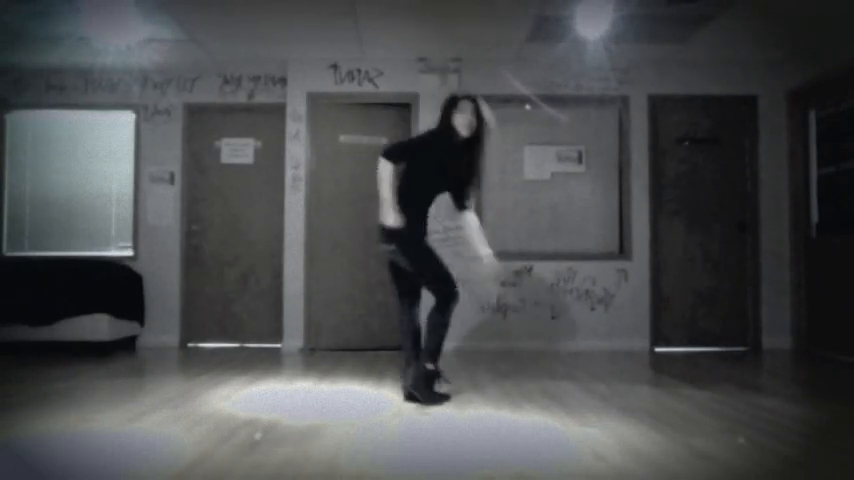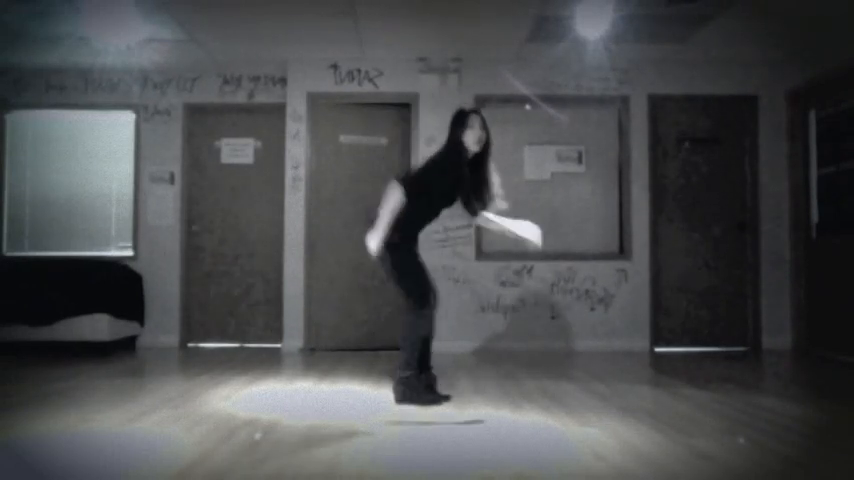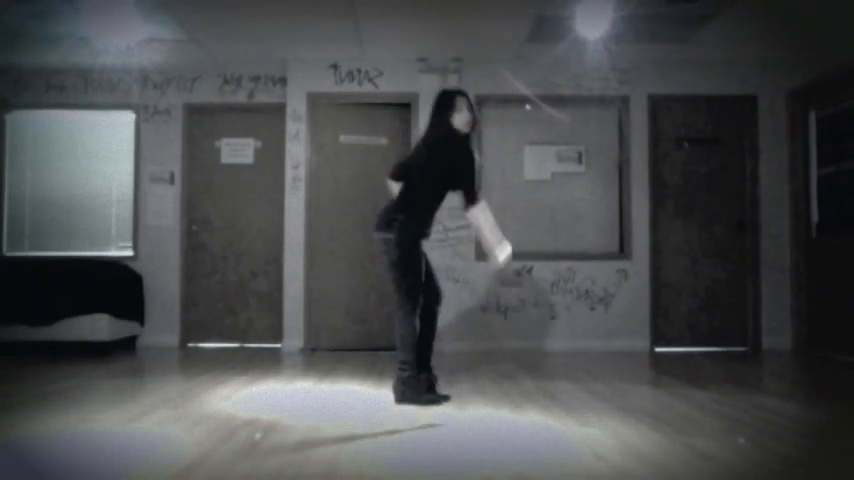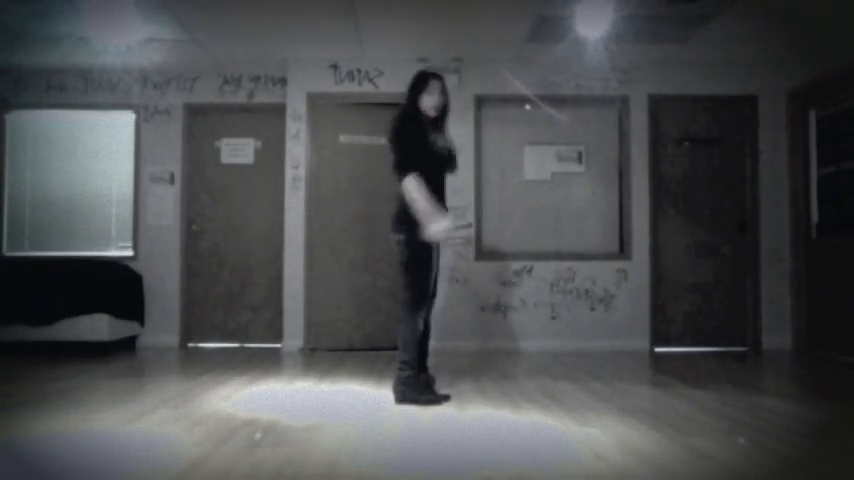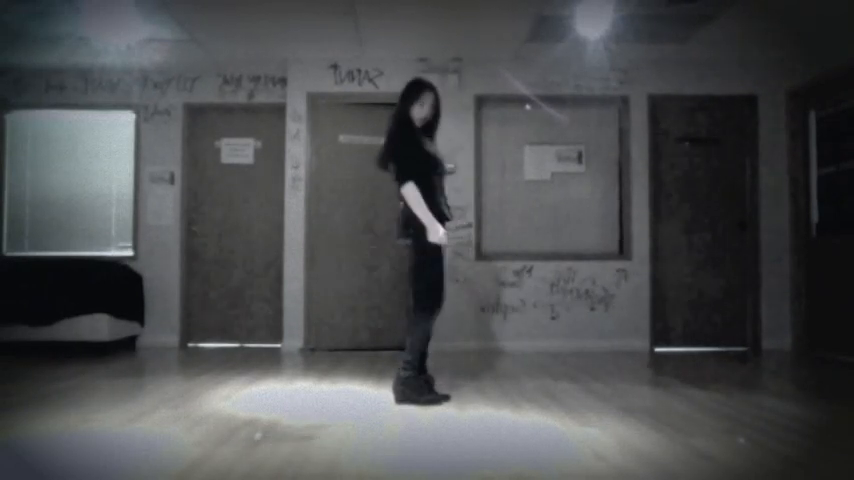
dt=0.4s
person 1, frame 1
left shoulder: (458, 157)
right shoulder: (433, 142)
left elbow: (464, 208)
right elbow: (387, 158)
left wrist: (482, 247)
right wrist: (388, 206)
left hip: (402, 235)
right hip: (402, 231)
left knee: (409, 305)
right knee: (446, 293)
left ankle: (414, 381)
right ankle: (425, 371)
person 1, frame 2
left shoulder: (464, 172)
right shoulder: (446, 162)
left elbow: (475, 213)
right elbow: (403, 187)
right wrist: (380, 230)
left hip: (401, 238)
right hip: (394, 237)
left knee: (424, 301)
right knee: (423, 300)
left ankle: (422, 379)
right ankle: (407, 382)
person 1, frame 3
left shoulder: (437, 144)
right shoulder: (456, 146)
left elbow: (394, 177)
right elbow: (470, 198)
left hip: (401, 226)
right hip: (402, 228)
left knee: (431, 297)
right knee: (412, 302)
left ankle: (422, 376)
right ankle: (407, 383)
person 1, frame 4
left shoulder: (432, 133)
right shoulder: (409, 126)
right elbow: (408, 175)
left wrist: (436, 217)
right wrist: (431, 216)
left hip: (421, 226)
right hip: (416, 225)
left knee: (423, 301)
right knee: (417, 301)
left ankle: (419, 377)
right ankle: (408, 382)
person 1, frame 5
left shoulder: (416, 138)
right shoulder: (404, 135)
right elbow: (406, 182)
right wrist: (431, 224)
left hip: (426, 227)
right hip: (422, 228)
left knee: (426, 303)
right knee: (429, 302)
left ankle: (417, 377)
right ankle: (407, 381)
